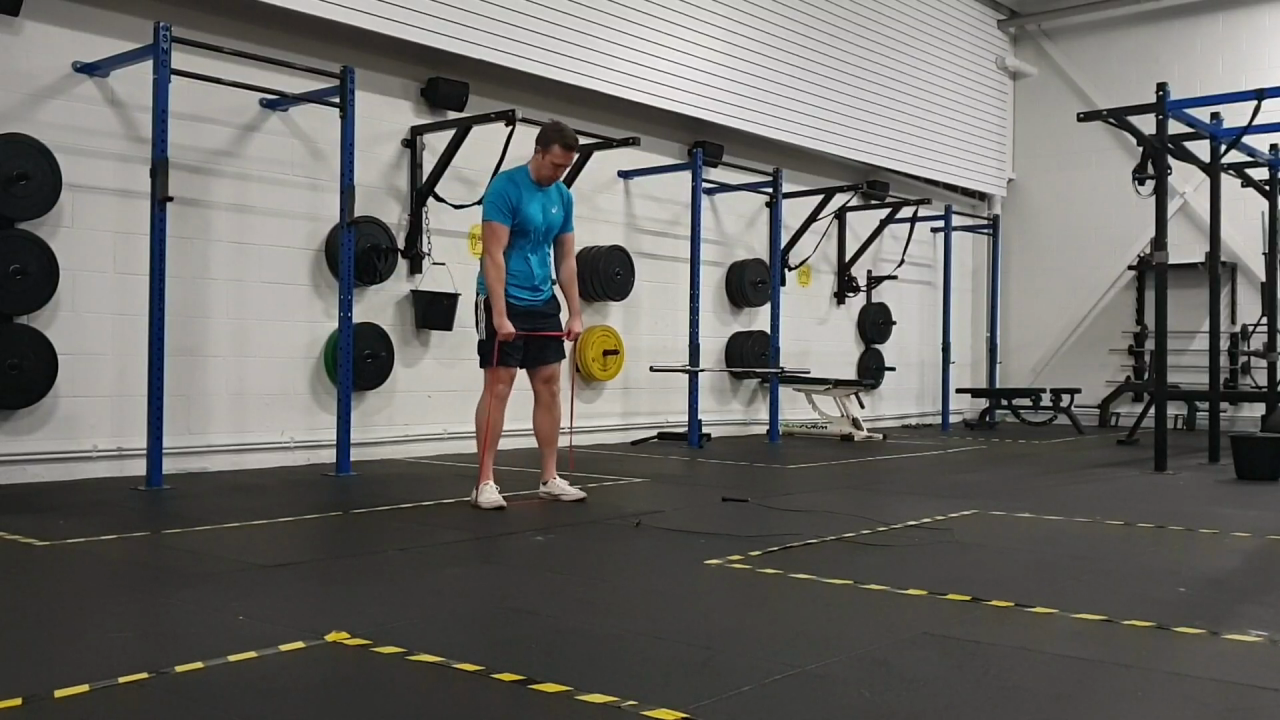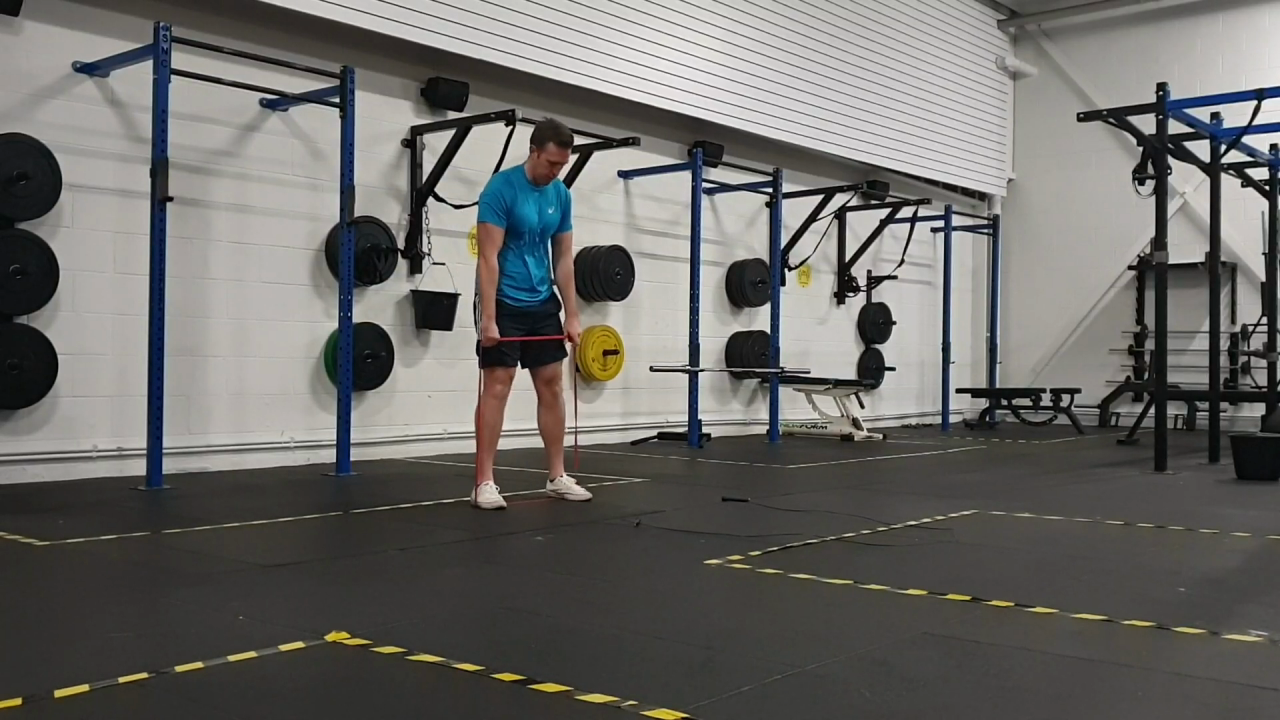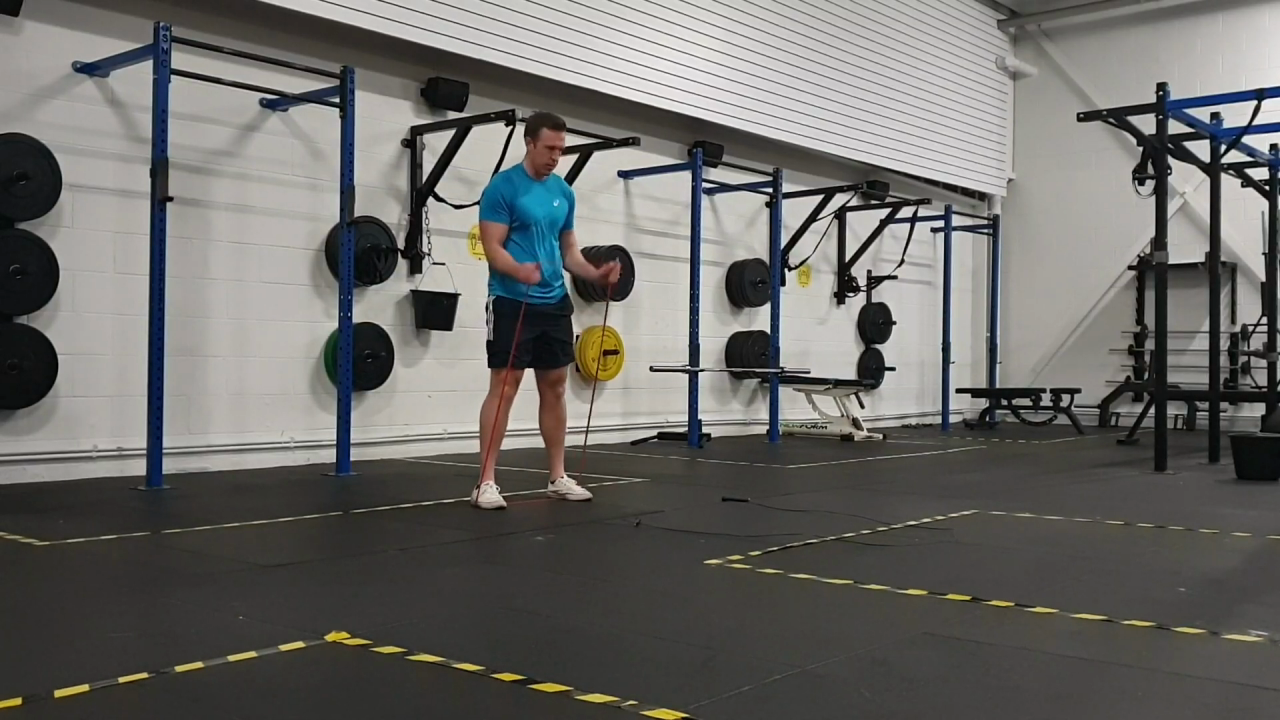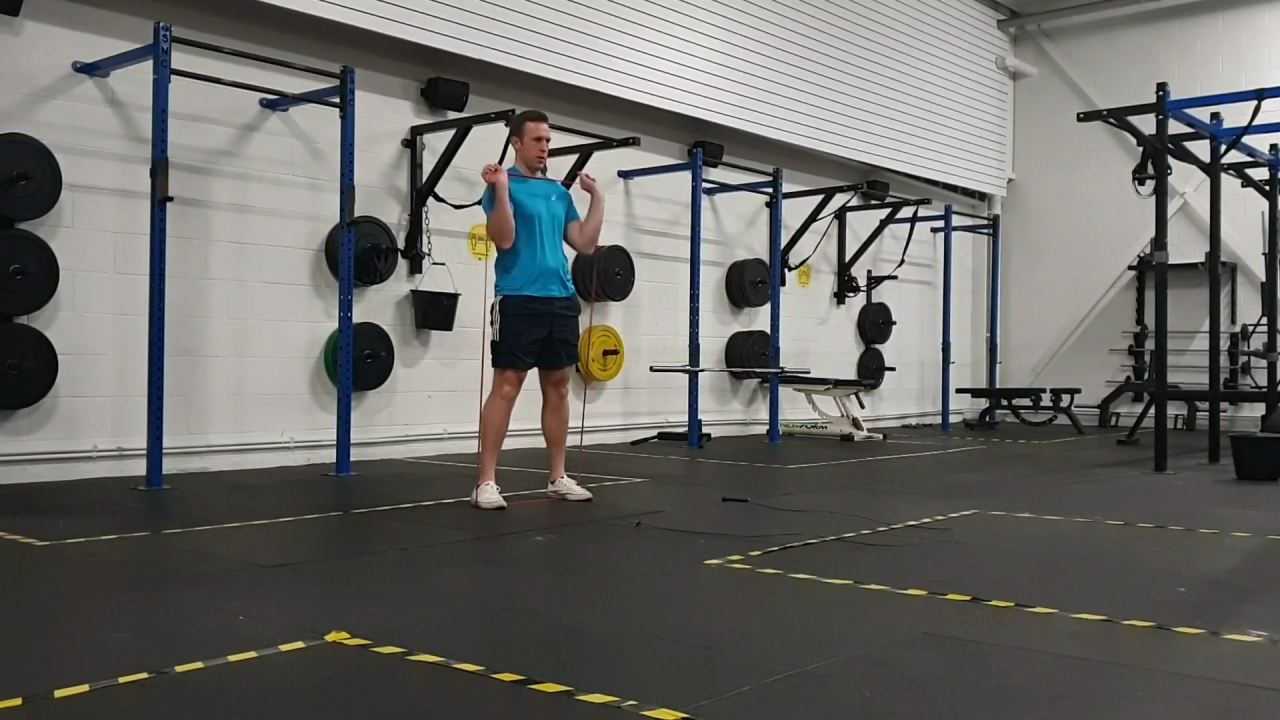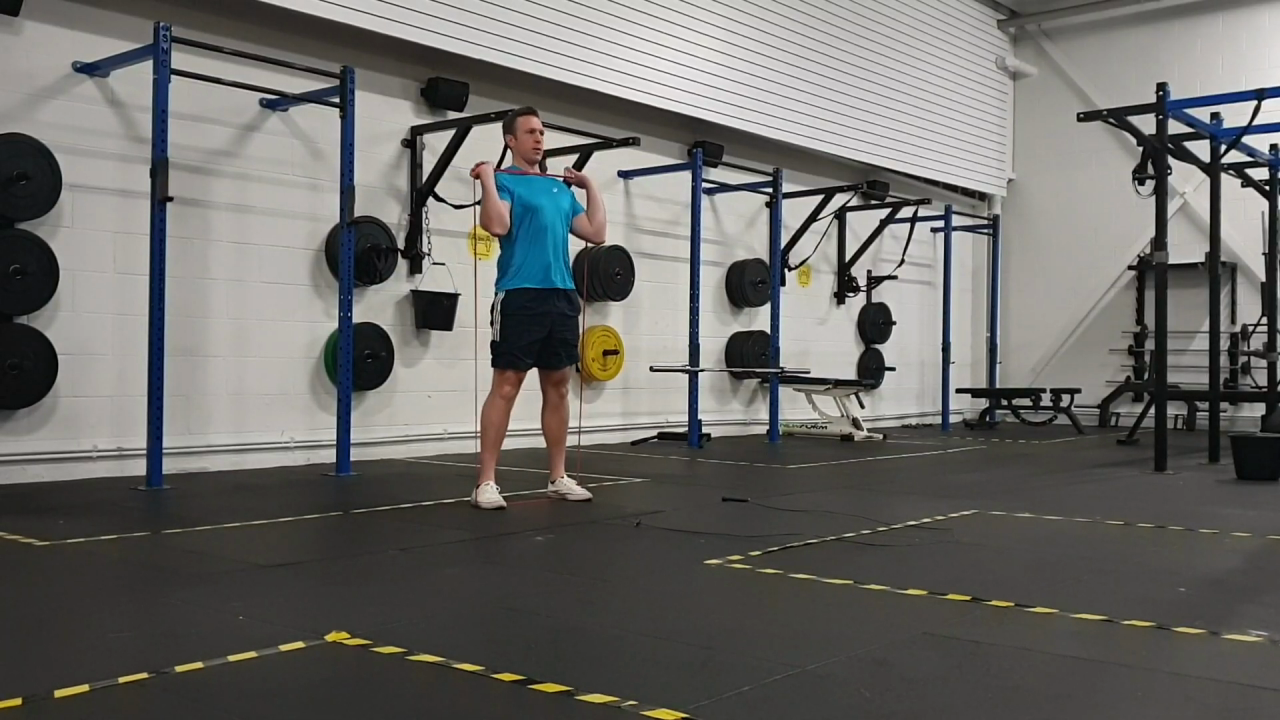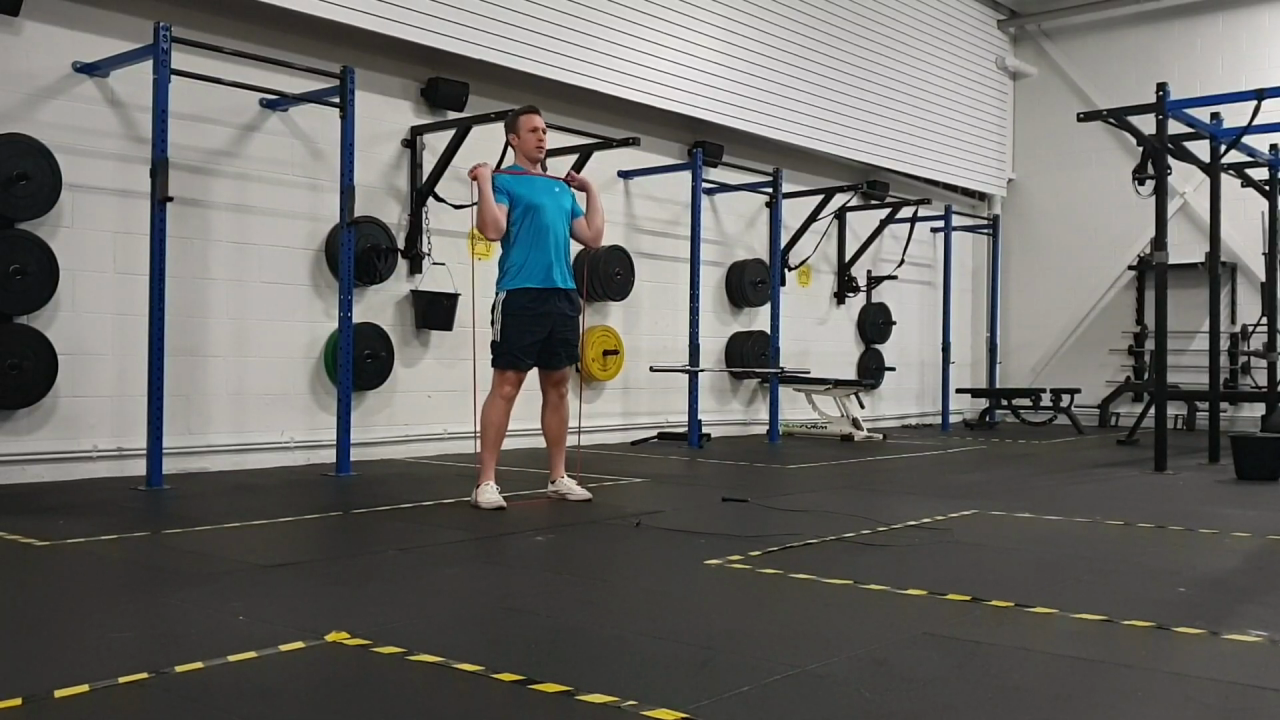
dt=0.4s
person 1, frame 1
left shoulder: (563, 197)
right shoulder: (505, 188)
left elbow: (566, 259)
right elbow: (494, 255)
left wrist: (575, 313)
right wrist: (499, 315)
left hip: (543, 303)
right hip: (505, 302)
left knee: (548, 386)
right knee: (499, 386)
left ankle: (549, 478)
right ankle: (485, 482)
person 1, frame 2
left shoulder: (561, 195)
right shoulder: (501, 188)
left elbow: (563, 259)
right elbow: (488, 257)
left wrist: (572, 315)
right wrist: (488, 319)
left hip: (542, 303)
right hip: (504, 303)
left knee: (551, 386)
right knee: (497, 387)
left ankle: (557, 476)
right ankle: (484, 482)
person 1, frame 3
left shoulder: (564, 192)
right shoulder: (503, 186)
right elbow: (492, 247)
left wrist: (594, 274)
right wrist: (517, 271)
left hip: (555, 304)
right hip: (513, 301)
left knee: (555, 388)
right knee: (504, 388)
left ankle: (558, 477)
right ankle: (486, 482)
person 1, frame 4
left shoulder: (559, 192)
right shoulder: (503, 185)
left elbow: (584, 244)
right elbow: (504, 240)
left wrist: (597, 202)
right wrist: (498, 192)
left hip: (562, 300)
right hip: (518, 300)
left knee: (558, 387)
right knee: (506, 387)
left ankle: (558, 476)
right ankle: (486, 481)
person 1, frame 5
left shoulder: (561, 189)
right shoulder: (504, 181)
left elbow: (596, 233)
right elbow: (497, 225)
left wrist: (590, 186)
right wrist: (486, 178)
left hip: (562, 297)
right hip: (520, 296)
left knee: (558, 387)
right knee: (505, 387)
left ankle: (558, 477)
right ankle: (486, 482)
person 1, frame 6
left shoulder: (561, 189)
right shoulder: (504, 181)
left elbow: (593, 238)
right elbow: (492, 230)
left wrist: (591, 191)
right wrist: (484, 181)
left hip: (563, 296)
right hip: (521, 296)
left knee: (558, 387)
right knee: (506, 386)
left ankle: (558, 477)
right ankle: (486, 482)
